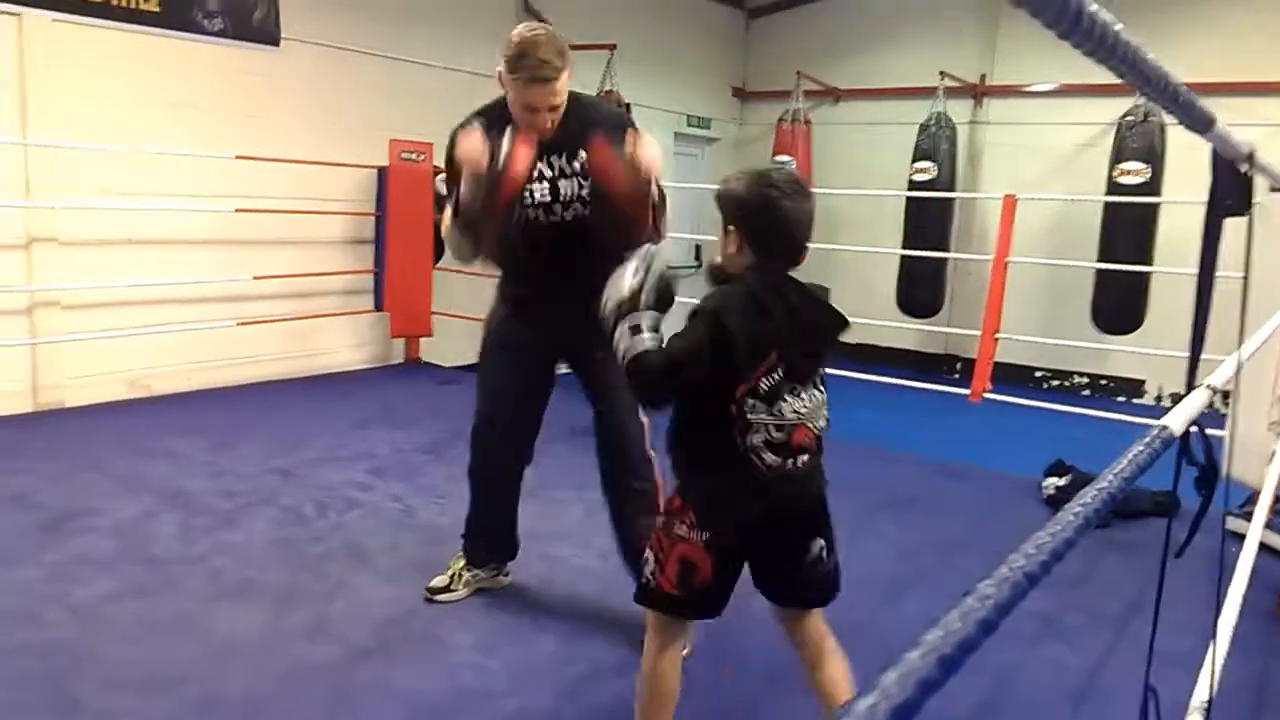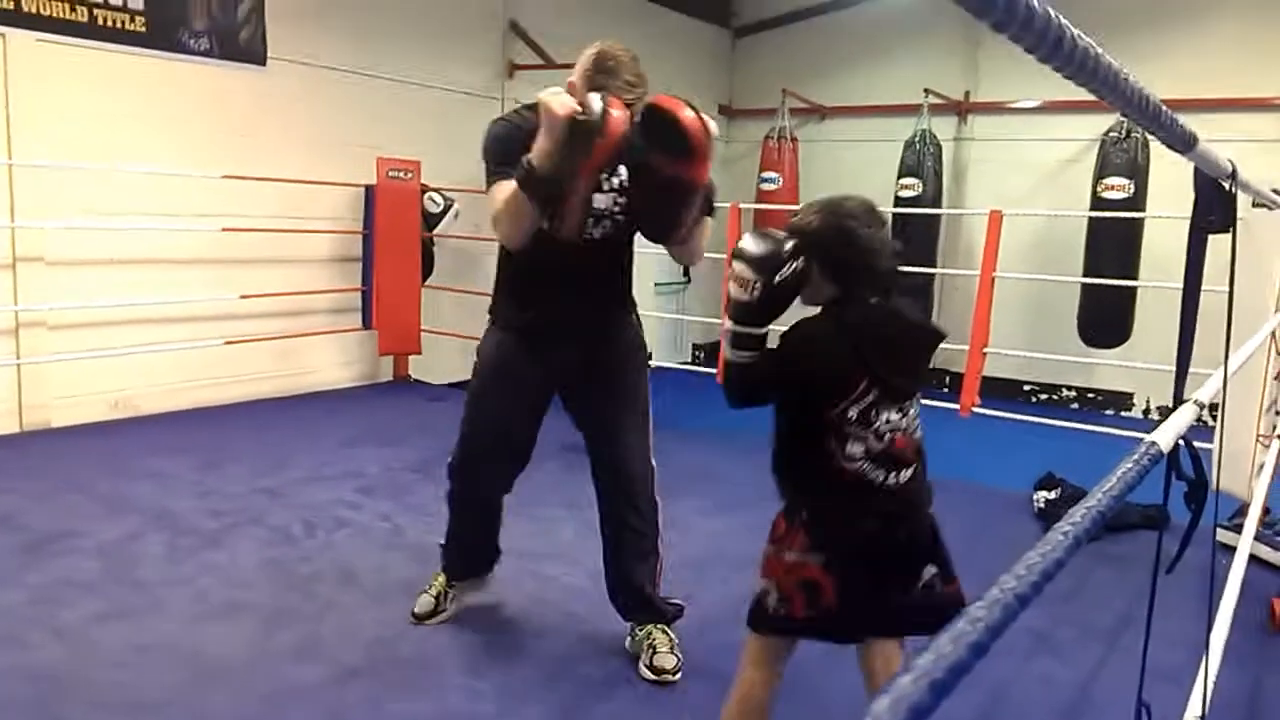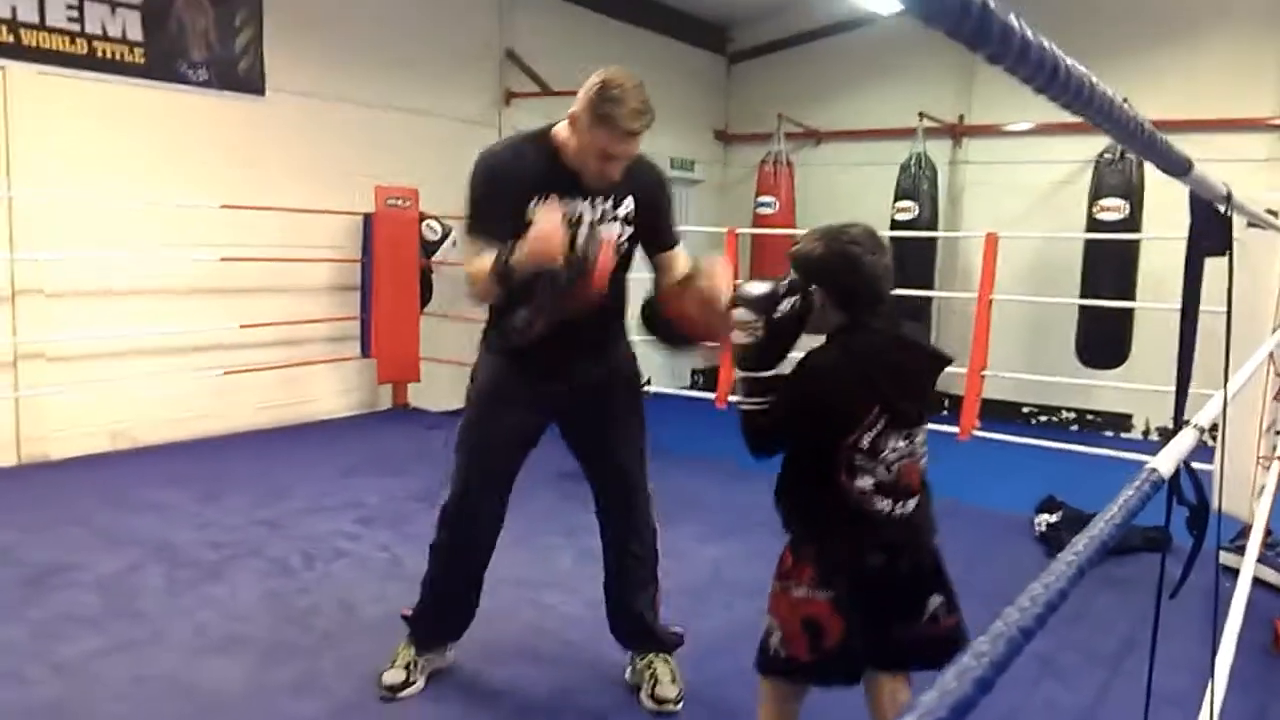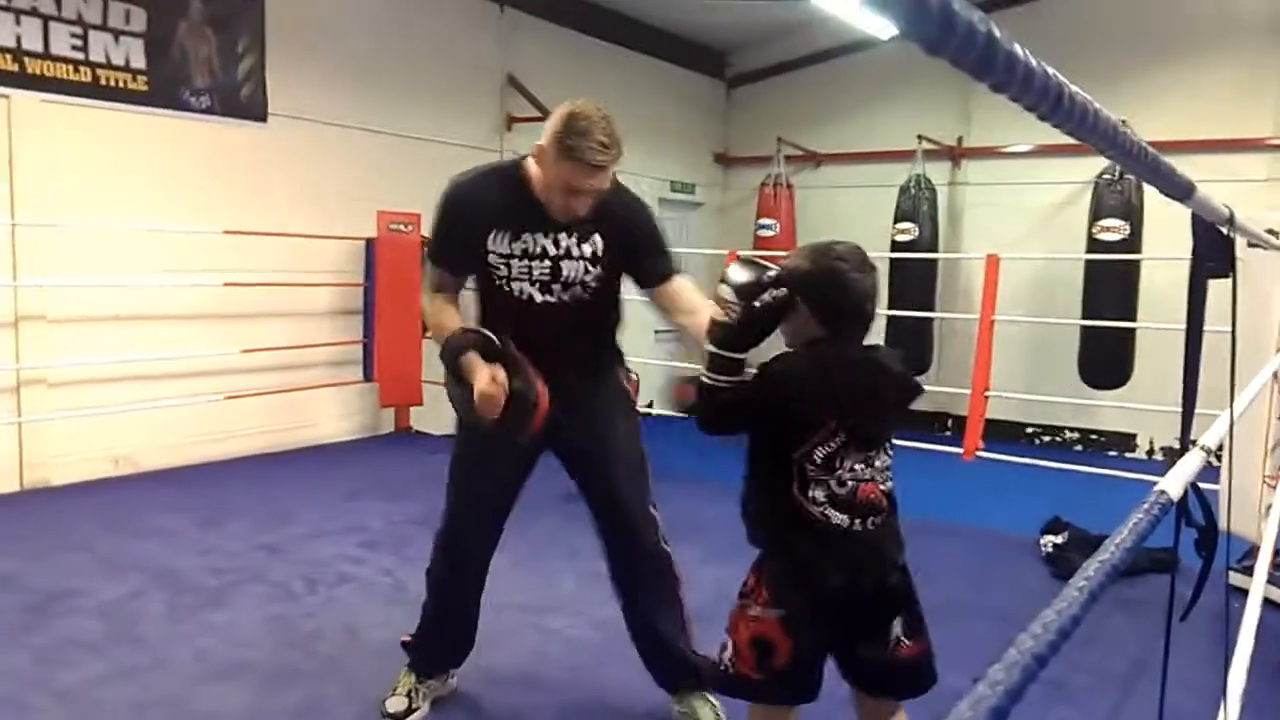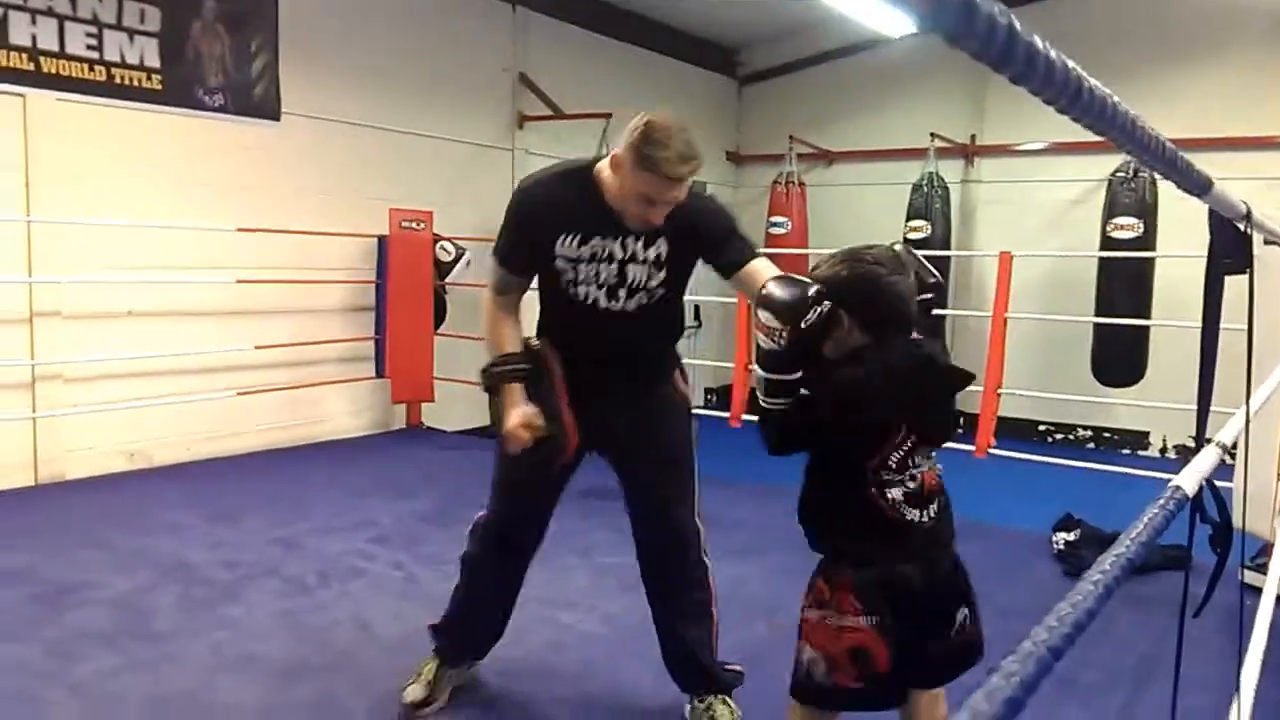
dt=0.3s
person 1, frame 1
left shoulder: (605, 123)
right shoulder: (475, 137)
right elbow: (464, 248)
left wrist: (646, 183)
right wrist: (468, 195)
left hip: (602, 305)
right hip: (524, 308)
left knee: (624, 443)
right knee: (495, 437)
right ankle: (486, 557)
person 1, frame 2
left shoulder: (644, 146)
right shoulder: (515, 133)
left elbow: (687, 253)
right elbow: (511, 231)
left wrist: (696, 181)
right wrist: (548, 149)
left hip: (608, 337)
right hip: (521, 332)
left knee: (628, 478)
right knee: (478, 465)
left ankle: (648, 618)
right ankle: (462, 570)
person 1, frame 3
left shoulder: (644, 180)
right shoulder: (506, 167)
left elbow: (667, 261)
right elbow: (479, 275)
left wrist: (698, 285)
right wrist: (524, 260)
left hip: (602, 362)
right hip: (516, 359)
left knee: (628, 507)
right knee: (471, 506)
left ankle: (647, 648)
right ankle: (429, 640)
person 1, frame 4
left shoulder: (623, 212)
right shoulder: (473, 198)
left elbow: (672, 291)
right elbow: (437, 295)
right wrist: (472, 362)
left hip: (594, 389)
right hip: (505, 390)
left knee: (635, 535)
right knee: (463, 535)
right ankle: (431, 668)
person 1, frame 5
left shoulder: (697, 215)
right shoulder: (544, 199)
left elbow: (760, 278)
right elbow: (503, 297)
right wrist: (510, 391)
left hip: (649, 393)
right hip: (555, 387)
left knee: (673, 539)
right knee: (507, 526)
right ankle: (454, 653)
person 2, frame 1
left shoulder: (722, 316)
right shoulder: (811, 312)
left elbow: (653, 381)
left wrist: (633, 313)
left hip: (716, 502)
right hip: (795, 500)
left knee: (664, 632)
right knee: (808, 626)
person 2, frame 2
left shoulder: (813, 344)
right shoulder: (905, 330)
left elbow: (741, 386)
left wrist: (746, 313)
left hip: (824, 525)
right hip: (898, 520)
left knee: (765, 651)
right knee: (881, 643)
person 2, frame 3
left shoulder: (823, 372)
right shoulder: (908, 354)
left elbow: (761, 437)
left wrist: (755, 358)
left hip: (831, 560)
right hip: (905, 551)
person 2, frame 4
left shoulder: (788, 378)
right shoulder: (883, 373)
left elbow: (712, 415)
left wrist: (729, 338)
left hip: (798, 575)
right hip: (877, 569)
person 2, frame 5
left shoulder: (848, 387)
right shoulder: (928, 366)
left elbow: (780, 436)
left wrist: (778, 358)
left hip: (860, 577)
right hip: (929, 564)
